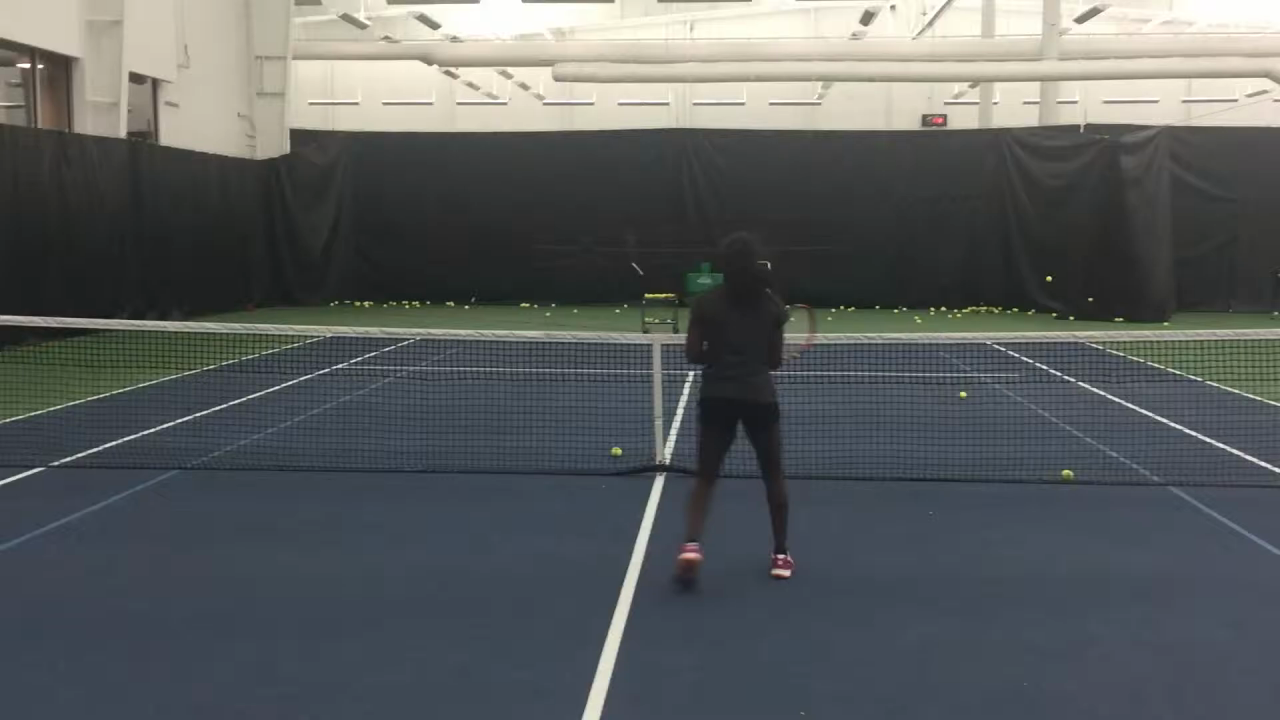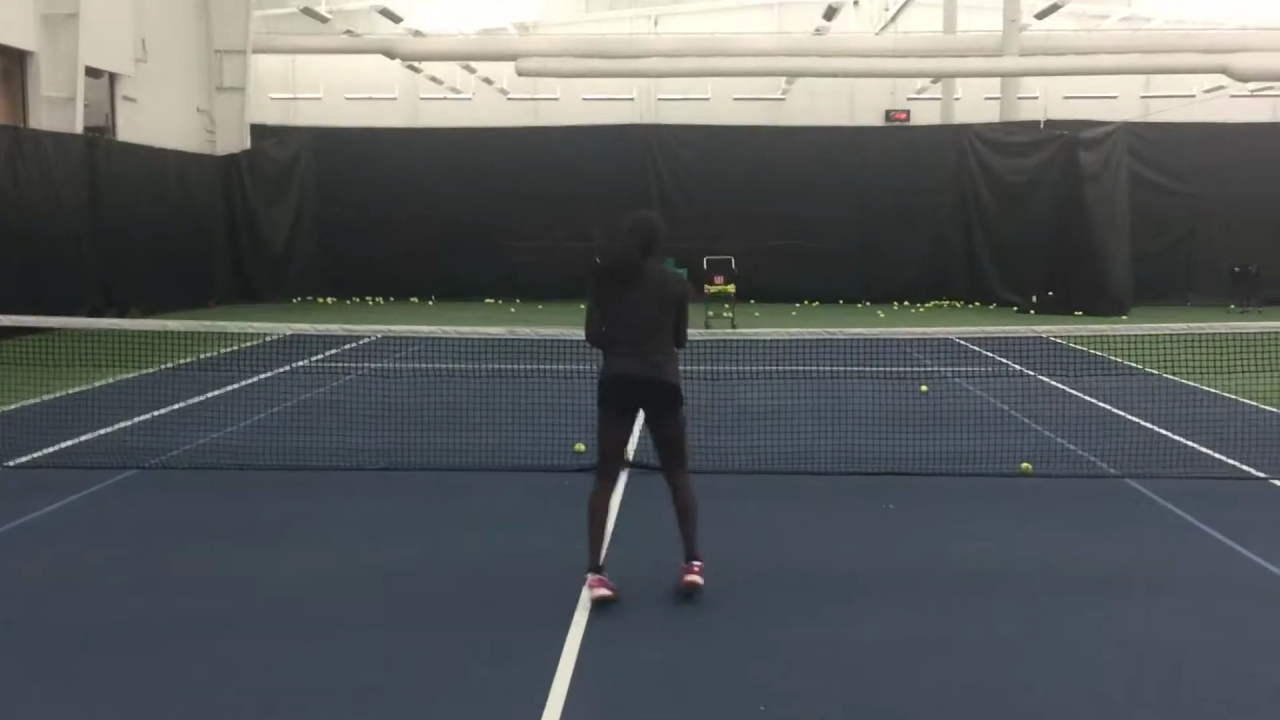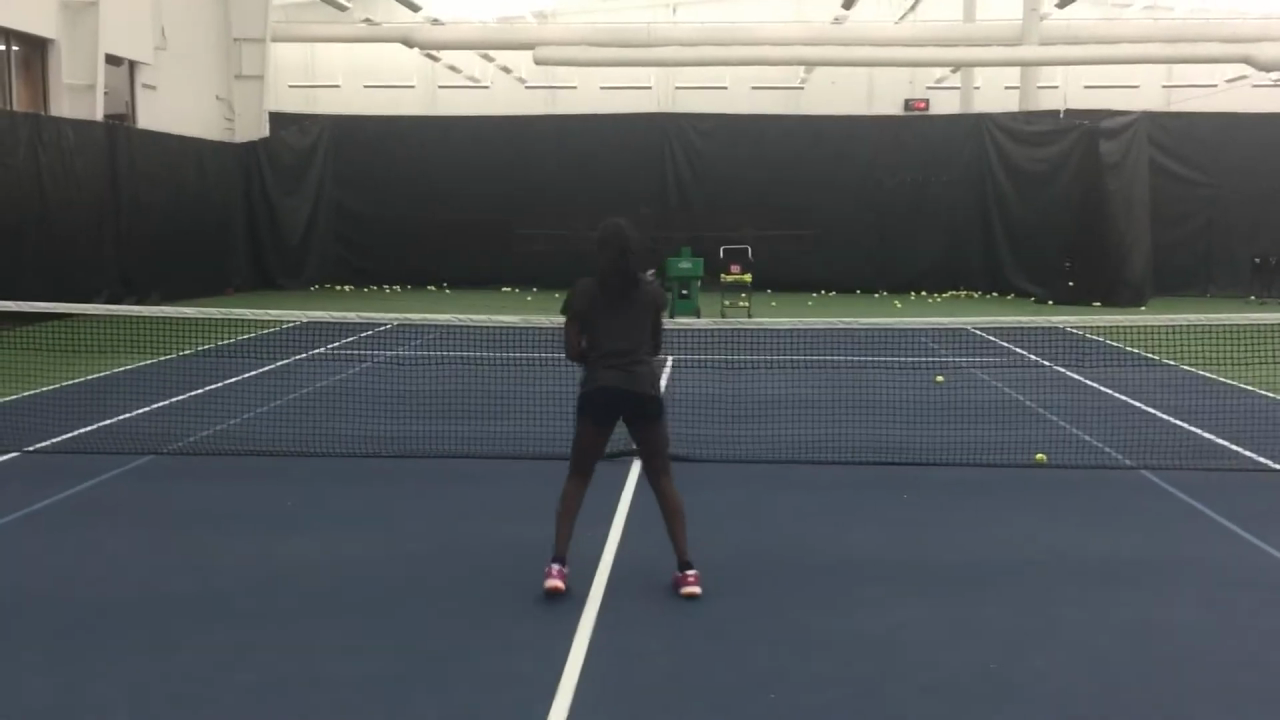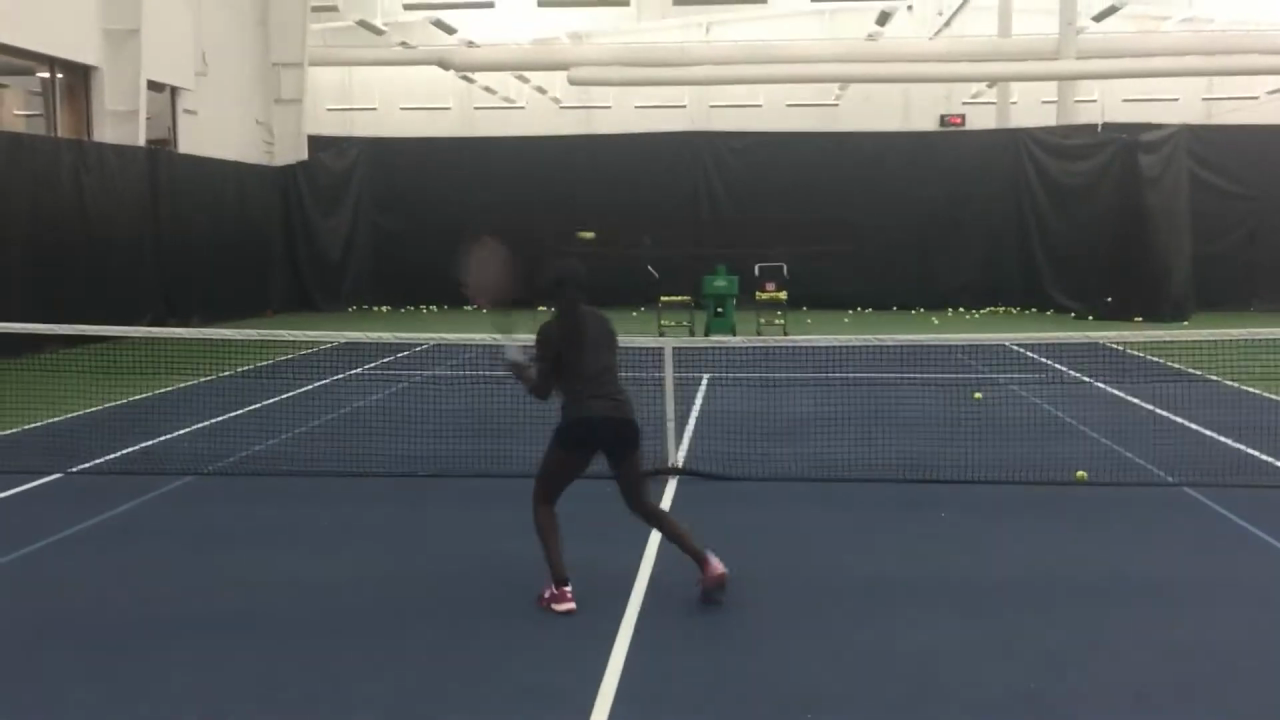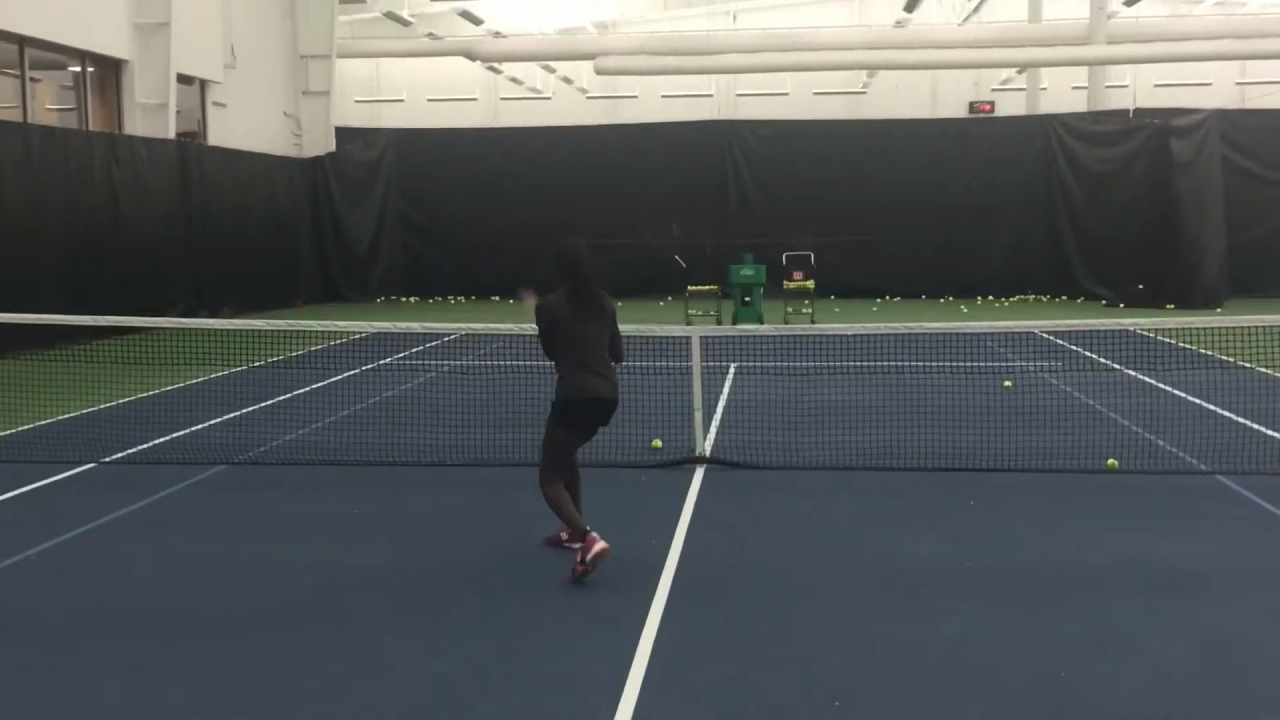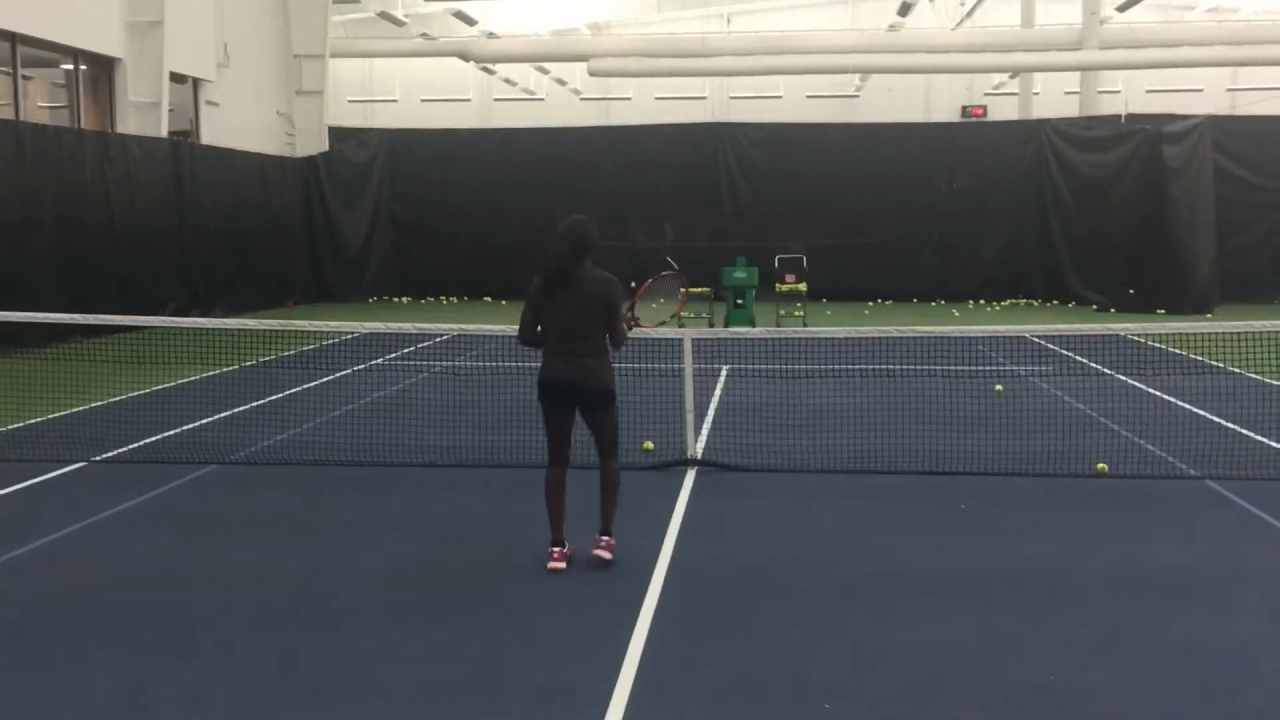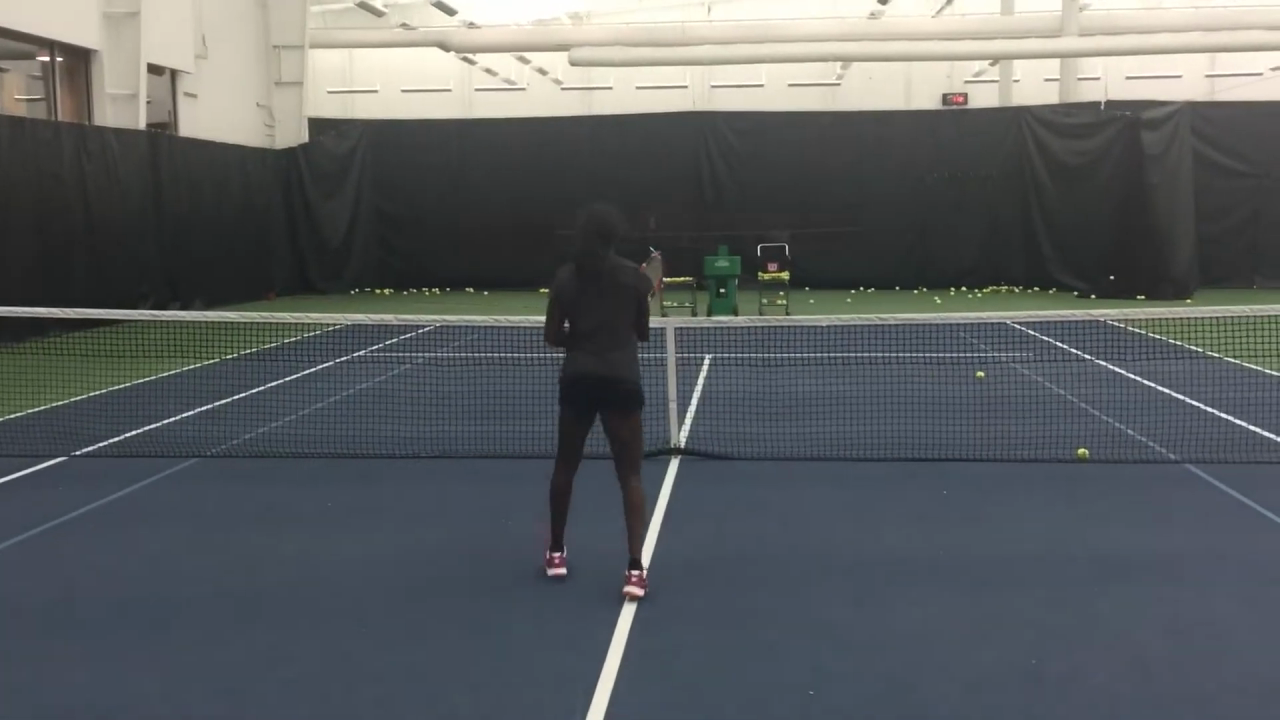
dt=0.5s
person 1, frame 1
left shoulder: (707, 302)
right shoulder: (772, 304)
left elbow: (694, 353)
right elbow: (775, 359)
left hip: (718, 397)
right hip: (759, 397)
left knee: (705, 478)
right knee: (773, 477)
left ankle: (692, 543)
right ankle: (781, 554)
person 1, frame 2
left shoulder: (605, 278)
right shoulder: (675, 284)
left elbow: (593, 335)
right elbow: (679, 340)
left hip: (618, 379)
right hip: (662, 381)
left knee: (605, 475)
right knee: (676, 473)
left ankle: (596, 572)
right ankle: (691, 563)
person 1, frame 3
left shoulder: (581, 293)
right shoulder: (651, 290)
left elbow: (573, 351)
right elbow: (656, 347)
left hip: (599, 391)
right hip: (643, 390)
left knee: (577, 479)
right knee: (661, 479)
left ankle: (557, 567)
right ankle: (687, 571)
person 1, frame 4
left shoulder: (552, 330)
right shoulder: (601, 322)
left elbow: (540, 390)
left wrist: (522, 371)
left hip: (580, 421)
right hip: (621, 417)
left knee: (544, 500)
right knee: (641, 504)
left ankle: (561, 588)
right ankle: (705, 562)
person 1, frame 5
left shoulder: (549, 305)
right shoulder: (604, 302)
left elbow: (551, 352)
left hip: (575, 396)
right hip: (607, 396)
left knee: (550, 481)
right knee: (565, 459)
left ankle: (588, 537)
right ankle: (573, 530)
person 1, frame 6
left shoulder: (541, 284)
right shoulder: (607, 284)
left elbow: (527, 337)
right elbow: (617, 342)
right wrist: (623, 325)
left hip: (554, 380)
right hip: (595, 381)
left knee: (558, 460)
right knee: (609, 457)
left ankle: (558, 546)
right ankle: (605, 537)
person 1, frame 7
left shoulder: (565, 278)
right shoulder: (634, 276)
left elbow: (553, 336)
right elbow: (642, 334)
left hip: (578, 378)
right hip: (622, 380)
left knee: (564, 466)
right knee: (629, 475)
left ankle: (556, 552)
right ankle: (635, 570)
